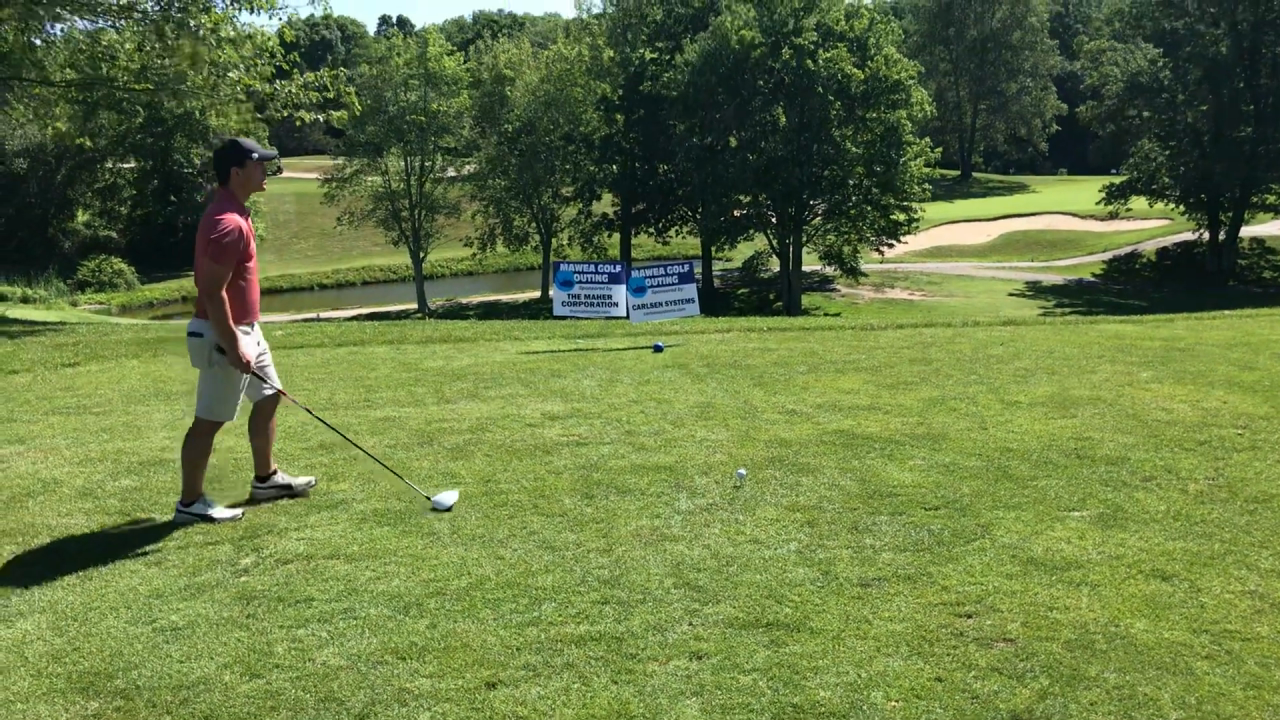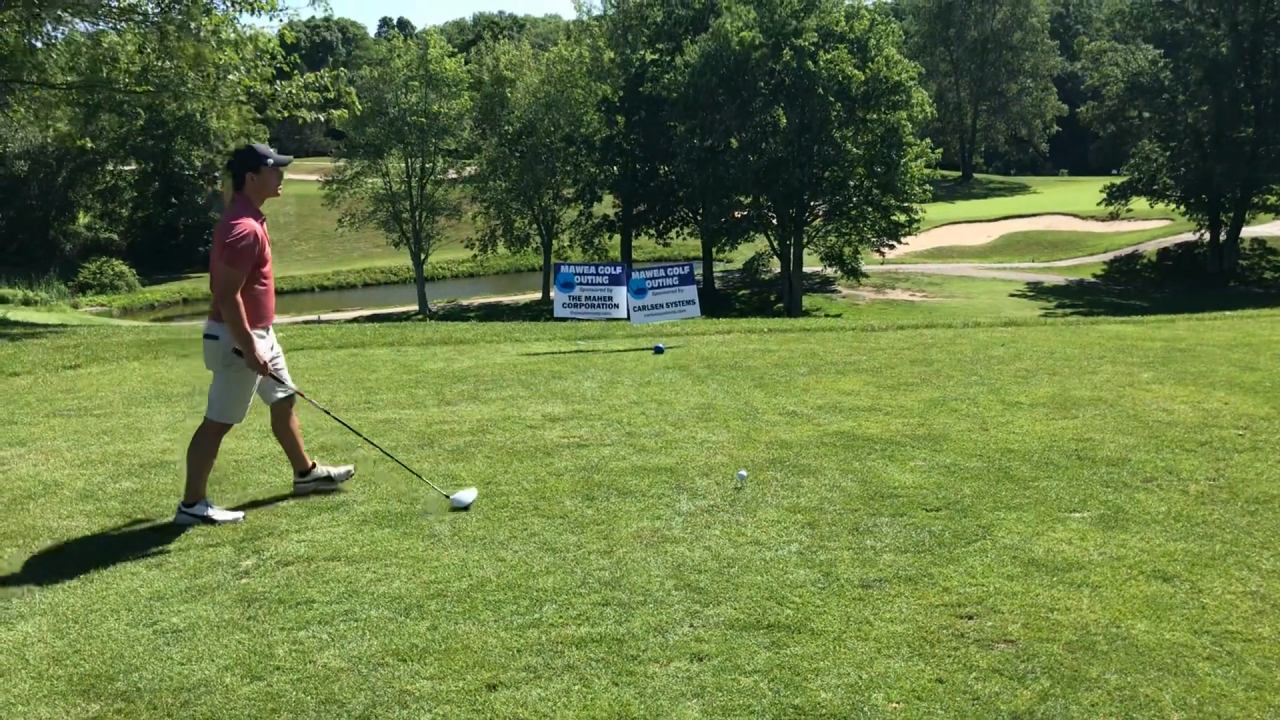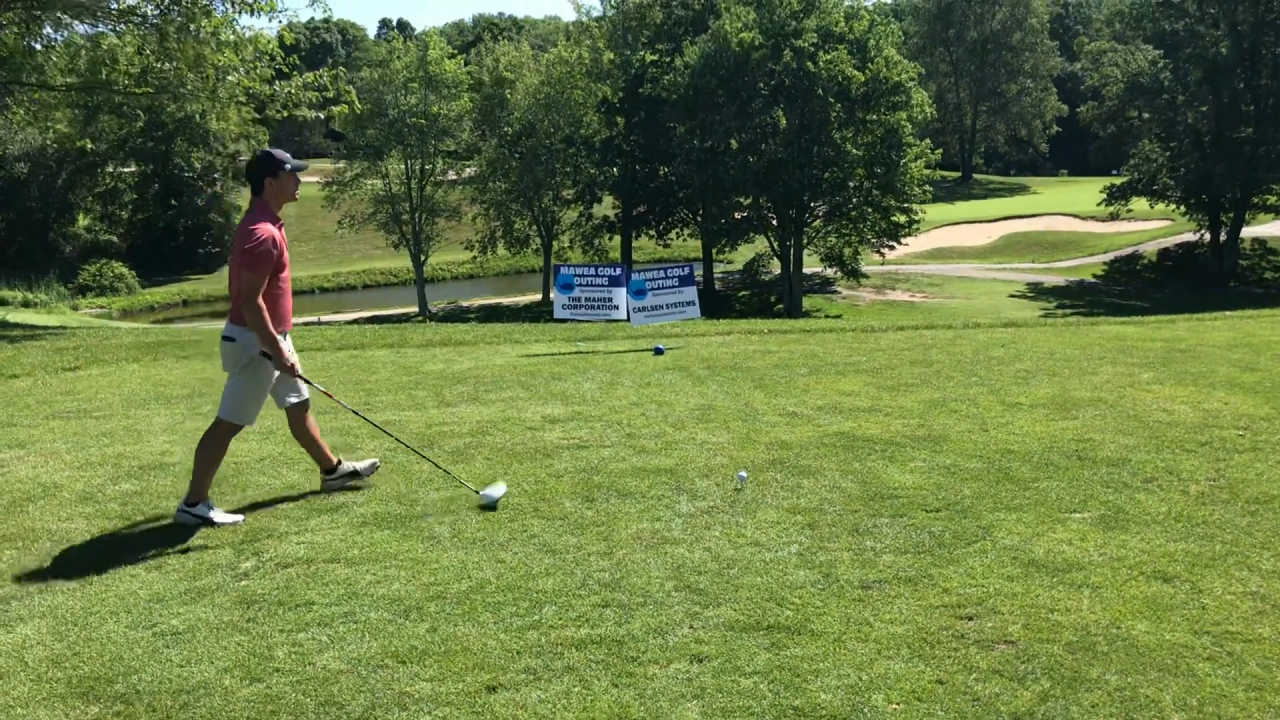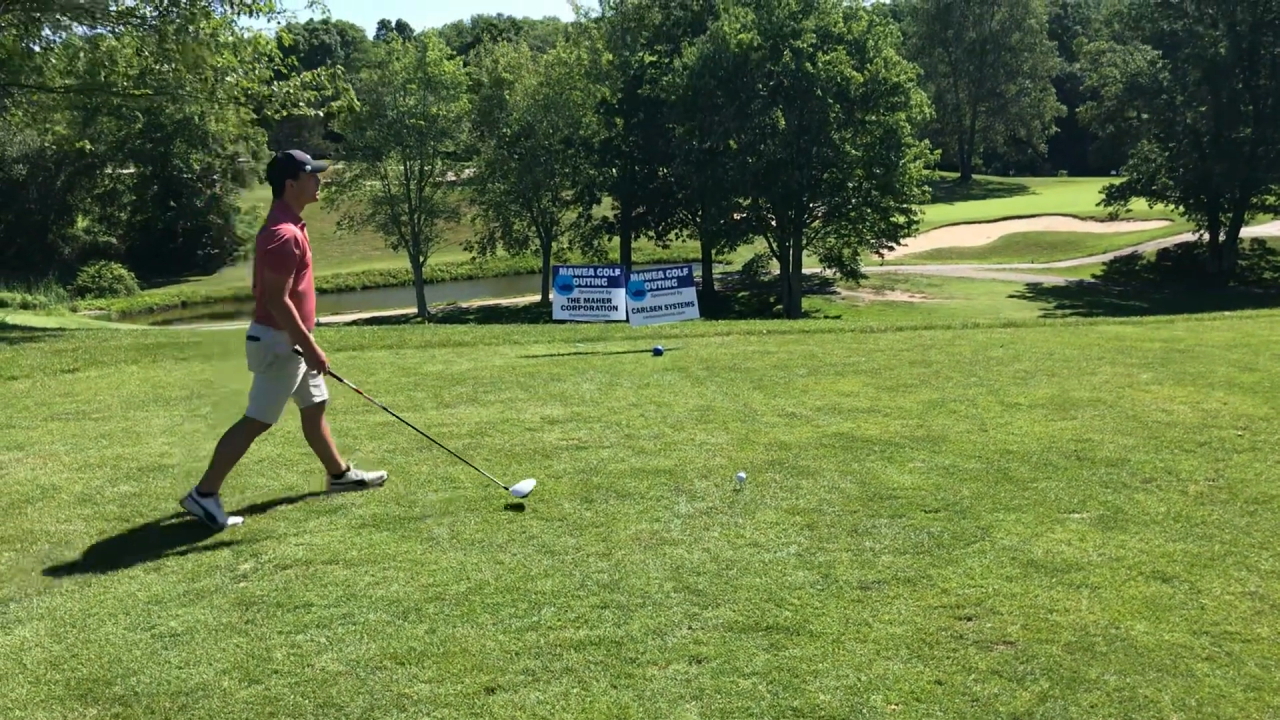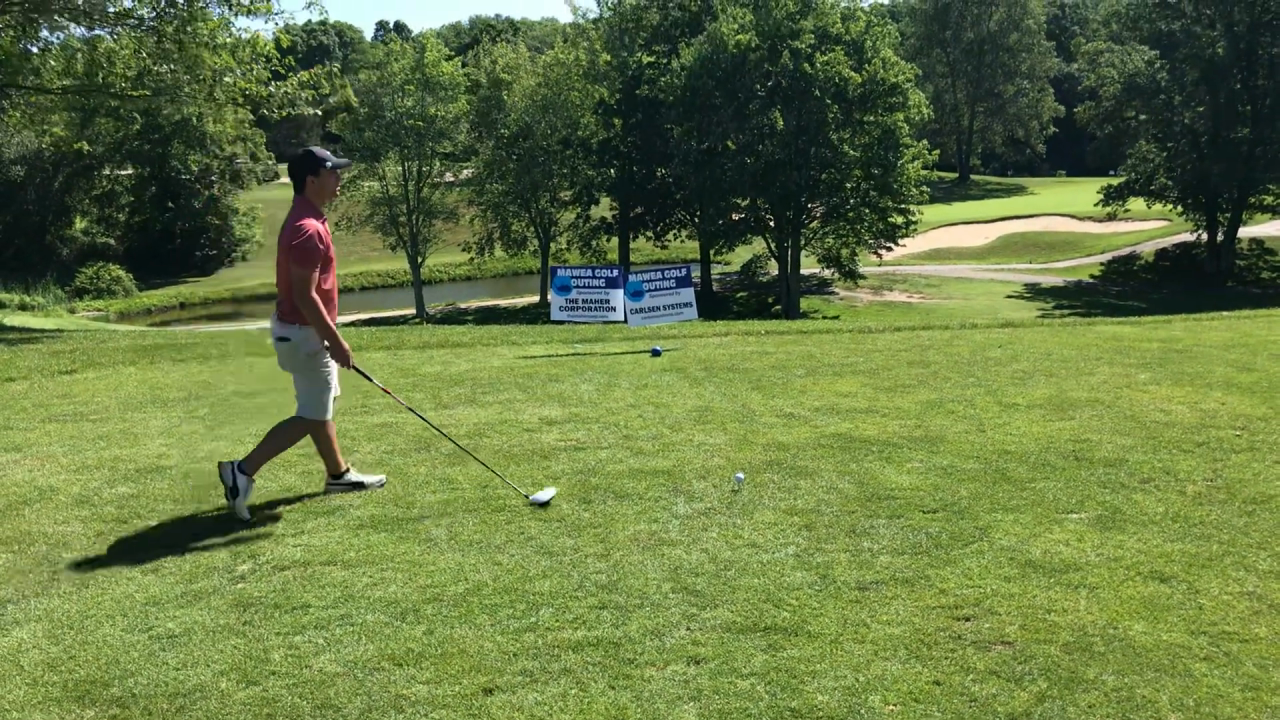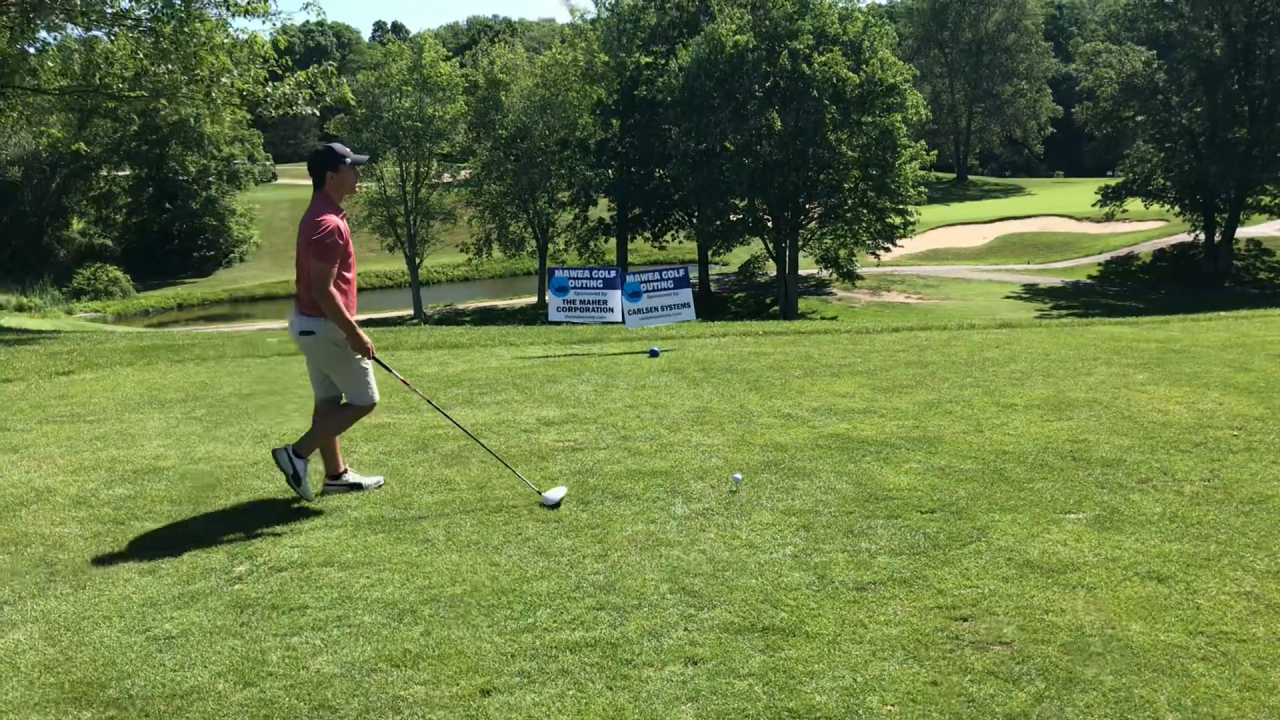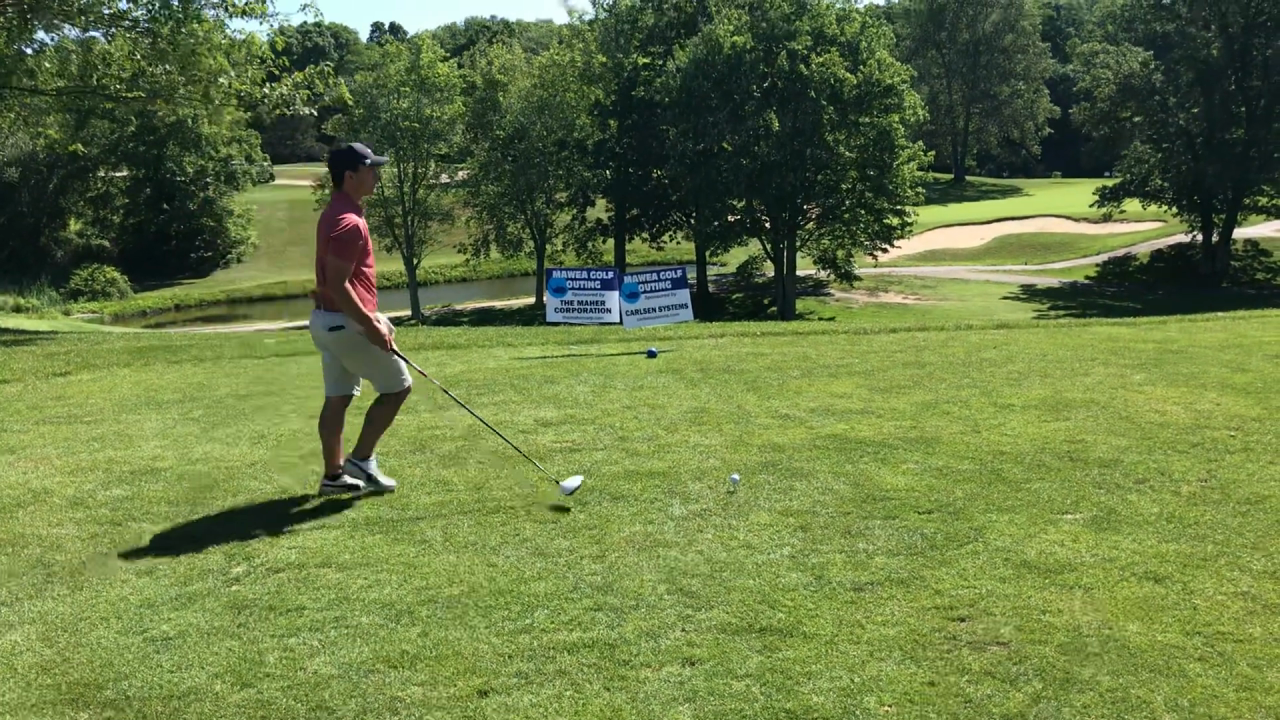
dt=0.1s
person 1, frame 1
left shoulder: (233, 213)
right shoulder: (227, 224)
right elbow: (214, 292)
right wrist: (232, 346)
left hip: (243, 329)
right hip: (225, 336)
left knee: (268, 399)
right knee: (209, 420)
left ankle: (265, 477)
right ankle: (190, 502)
person 1, frame 2
left shoulder: (248, 218)
right shoulder: (243, 229)
right elbow: (229, 295)
right wrist: (249, 347)
left hip: (257, 334)
right hip: (239, 339)
left knee: (284, 402)
right knee: (218, 421)
left ankle: (307, 473)
right ankle: (192, 503)
person 1, frame 3
left shoulder: (267, 224)
right shoulder: (261, 234)
right elbow: (250, 300)
right wrist: (275, 349)
left hip: (271, 337)
right hip: (257, 342)
left knee: (298, 406)
right knee: (229, 423)
left ankle: (332, 469)
right ankle: (194, 503)
person 1, frame 4
left shoulder: (287, 223)
right shoulder: (284, 234)
right elbow: (278, 299)
right wrist: (310, 345)
left hip: (286, 335)
right hip: (280, 339)
left knee: (314, 406)
right knee: (257, 420)
left ankle: (339, 473)
right ankle: (204, 495)
person 1, frame 5
left shoulder: (309, 219)
right shoulder: (308, 229)
right elbow: (304, 294)
right wrist: (336, 339)
left hip: (308, 332)
right hip: (306, 335)
left knee: (318, 412)
right knee: (313, 418)
left ankle: (338, 473)
right ankle: (243, 470)
person 1, frame 6
left shoulder: (323, 215)
right shoulder: (328, 224)
right elbow: (322, 289)
left wrist: (347, 325)
right wrist: (353, 331)
left hip: (314, 324)
right hip: (324, 328)
left knee: (330, 401)
right knee: (363, 401)
left ankle: (337, 473)
right ankle: (295, 452)
person 1, frame 7
left shoulder: (338, 213)
right shoulder: (347, 221)
right elbow: (338, 285)
left wrist: (372, 319)
right wrist: (371, 326)
left hip: (330, 320)
right hip: (346, 324)
left knee: (337, 399)
right knee: (397, 387)
left ankle: (335, 474)
right ankle: (360, 458)
